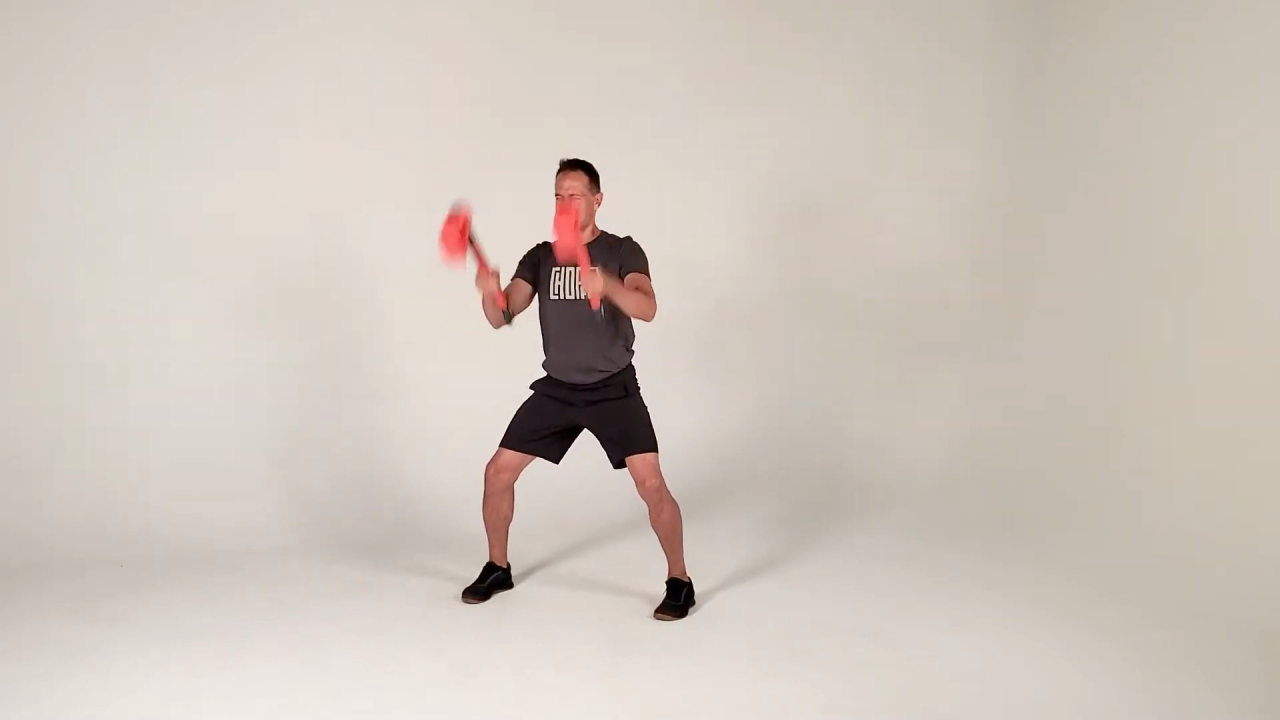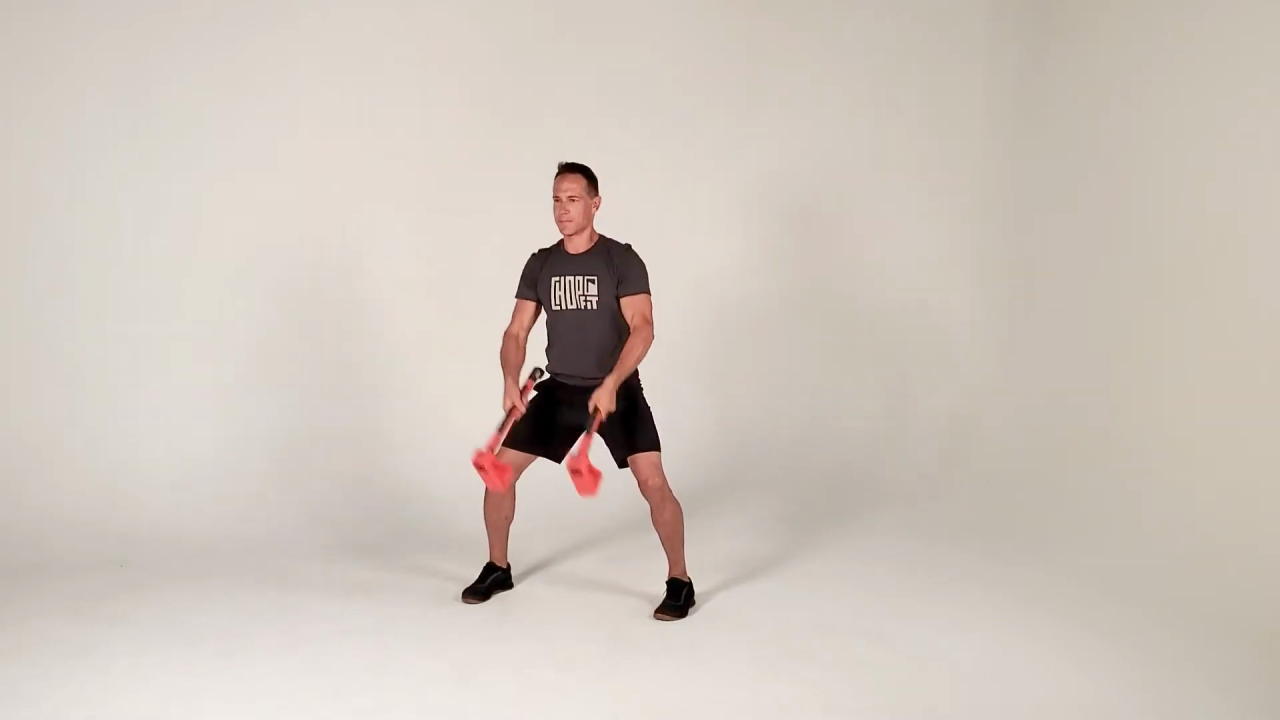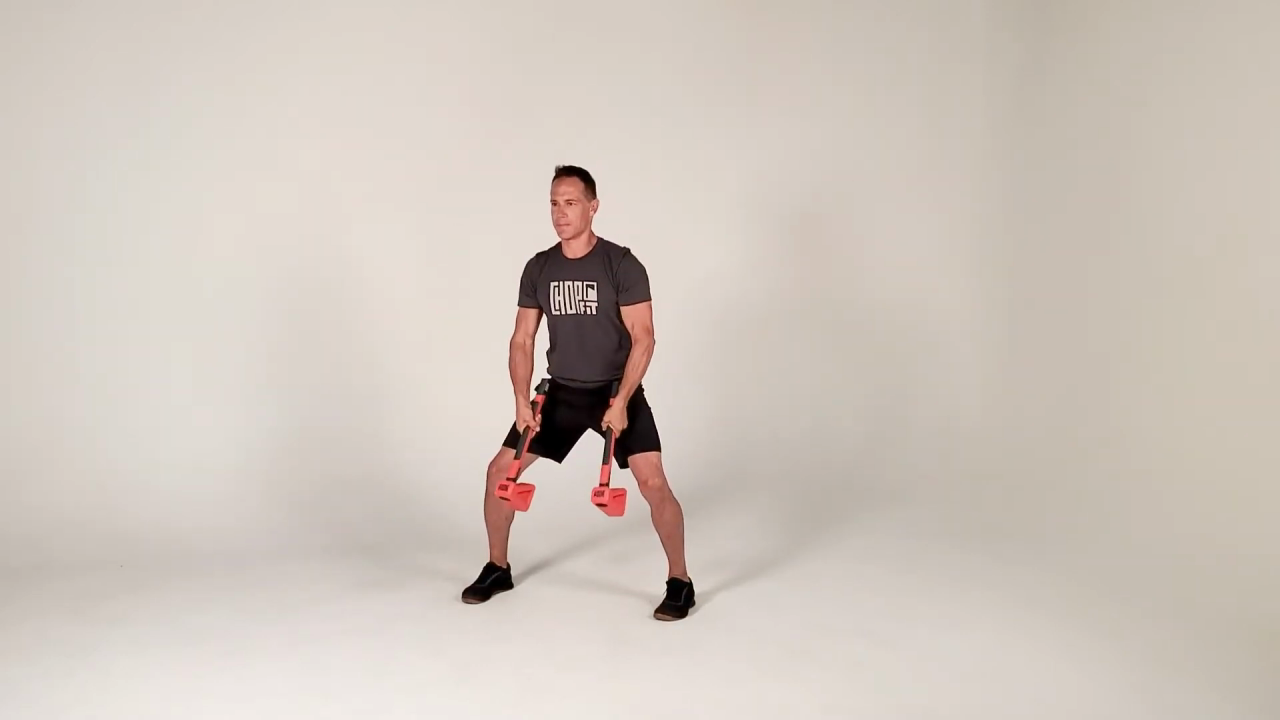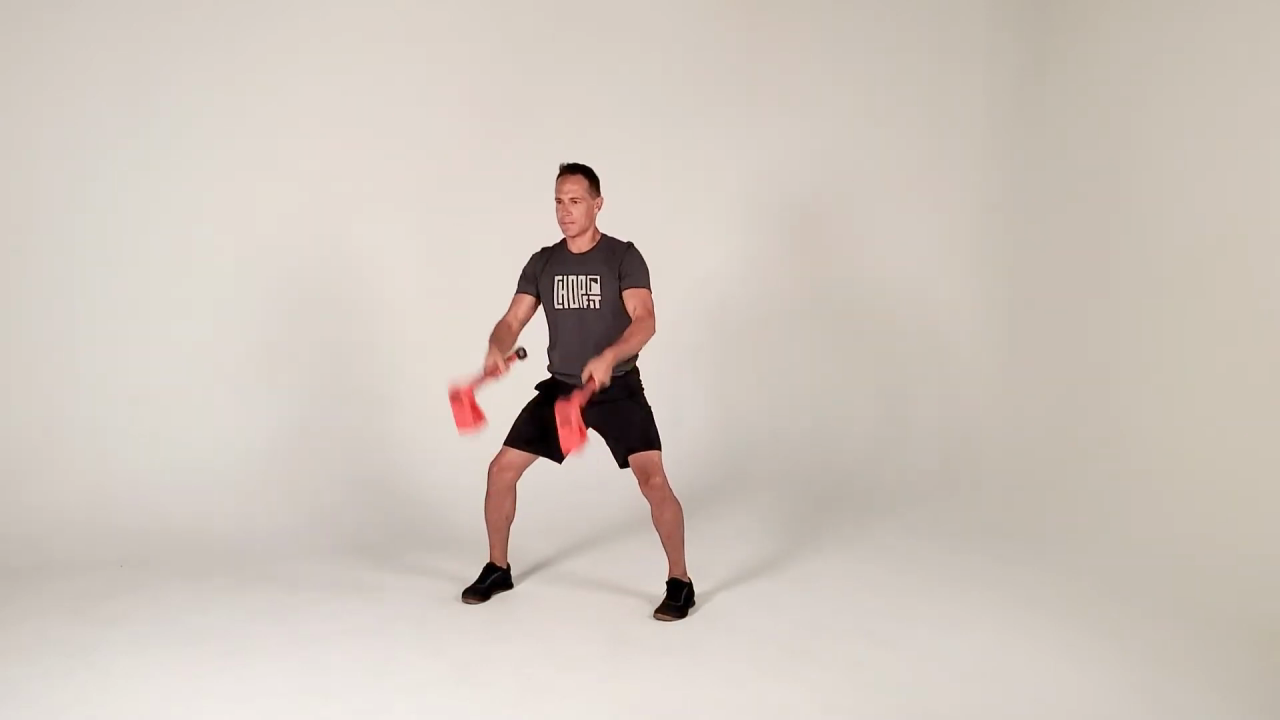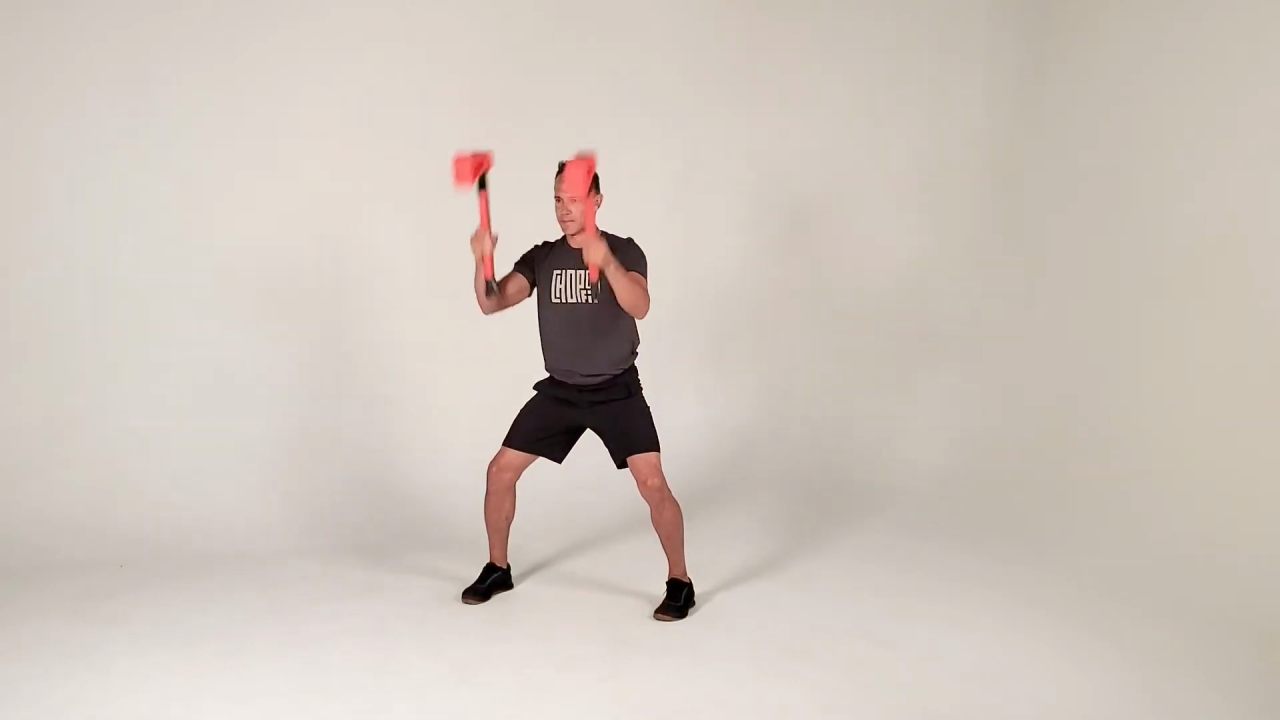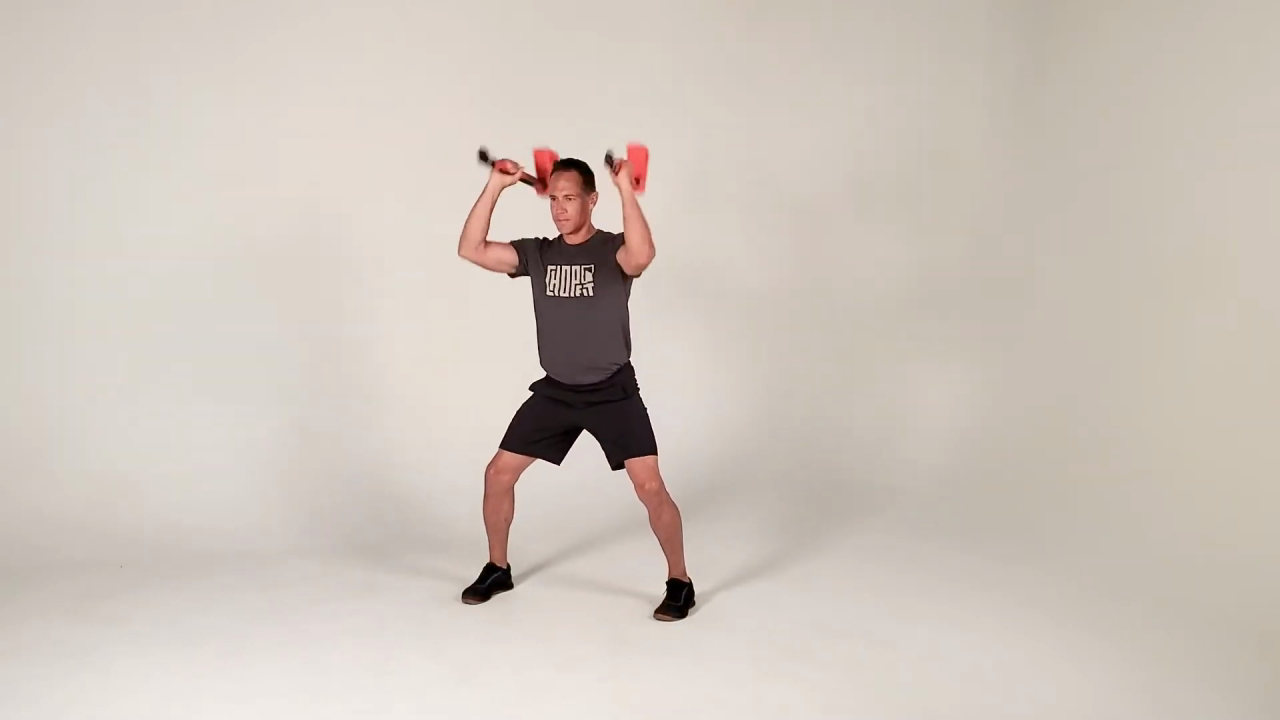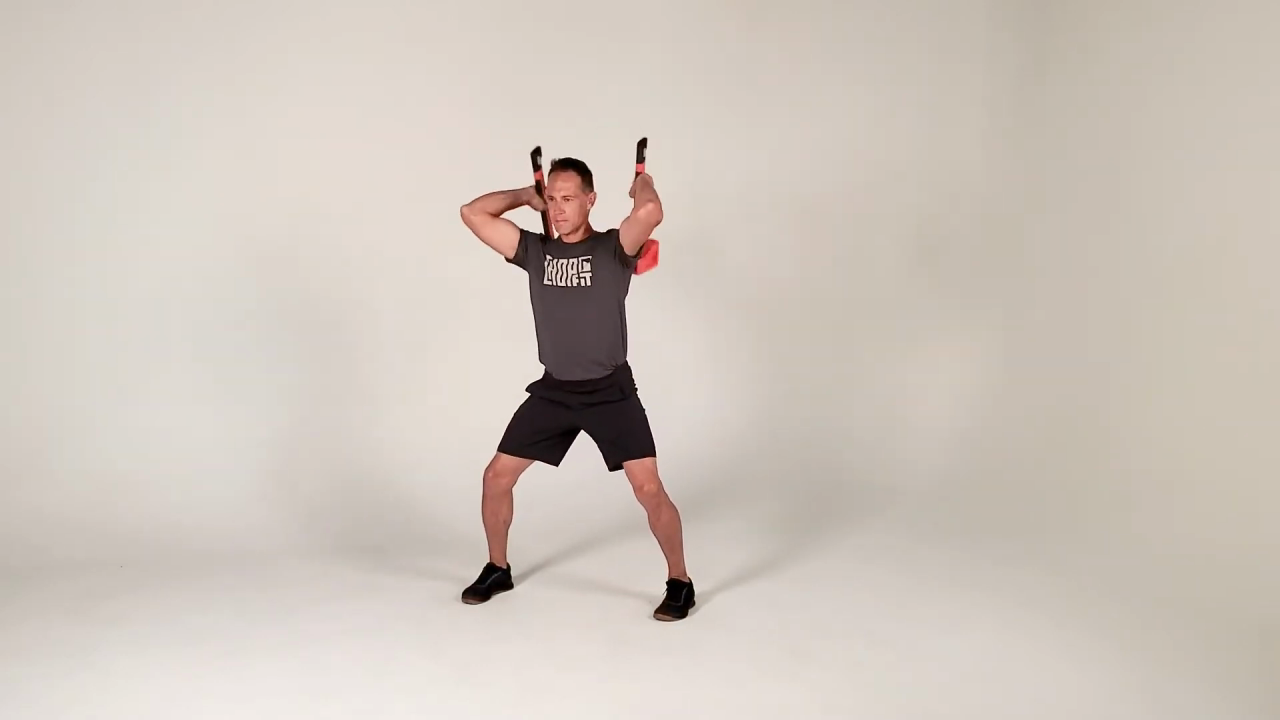
dt=0.2s
person 1, frame 1
left shoulder: (623, 250)
right shoulder: (539, 258)
left elbow: (647, 308)
right elbow: (500, 317)
left wrist: (607, 285)
right wrist: (490, 291)
left hip: (613, 389)
right hip: (556, 390)
left knee: (651, 484)
right knee: (497, 472)
left ankle: (679, 581)
right ankle: (497, 568)
person 1, frame 2
left shoulder: (622, 260)
right shoulder: (539, 264)
left elbow: (642, 330)
right elbow: (517, 332)
left wrist: (612, 384)
right wrist: (511, 383)
left hip: (616, 391)
right hip: (559, 389)
left knee: (653, 483)
left ankle: (679, 582)
right ankle: (497, 568)
person 1, frame 3
left shoulder: (621, 263)
right shoulder: (538, 268)
left elbow: (643, 337)
right elbow: (522, 340)
left wrist: (621, 401)
right wrist: (522, 399)
left hip: (616, 393)
right hip: (560, 393)
left knee: (653, 483)
right knee: (500, 471)
left ankle: (679, 582)
right ankle: (497, 568)
person 1, frame 4
left shoulder: (624, 257)
right shoulder: (541, 263)
left elbow: (645, 323)
right elbow: (513, 322)
left wrist: (610, 357)
right wrist: (497, 349)
left hip: (618, 388)
right hip: (560, 388)
left knee: (653, 481)
right knee: (500, 469)
left ankle: (679, 583)
right ankle: (497, 569)
person 1, frame 5
left shoulder: (624, 250)
right shoulder: (540, 257)
left elbow: (639, 307)
right elbow: (492, 303)
left wrist: (605, 260)
right wrist: (481, 263)
left hip: (616, 390)
right hip: (559, 389)
left knee: (652, 483)
right knee: (500, 470)
left ankle: (679, 583)
right ankle: (497, 568)
person 1, frame 6
left shoulder: (614, 248)
right shoulder: (536, 253)
left elbow: (642, 256)
right elbow: (471, 251)
left wrist: (625, 188)
right wrist: (494, 187)
left hip: (613, 390)
right hip: (555, 391)
left knee: (650, 486)
right knee: (498, 473)
left ankle: (679, 583)
right ankle: (498, 568)
person 1, frame 7
left shoulder: (614, 246)
right shoulder: (534, 249)
left elbow: (651, 213)
right elbow: (472, 214)
left wrist: (640, 183)
right wrist: (526, 197)
left hip: (610, 391)
right hip: (553, 391)
left knee: (648, 488)
right knee: (496, 476)
left ankle: (679, 582)
right ankle: (498, 568)
